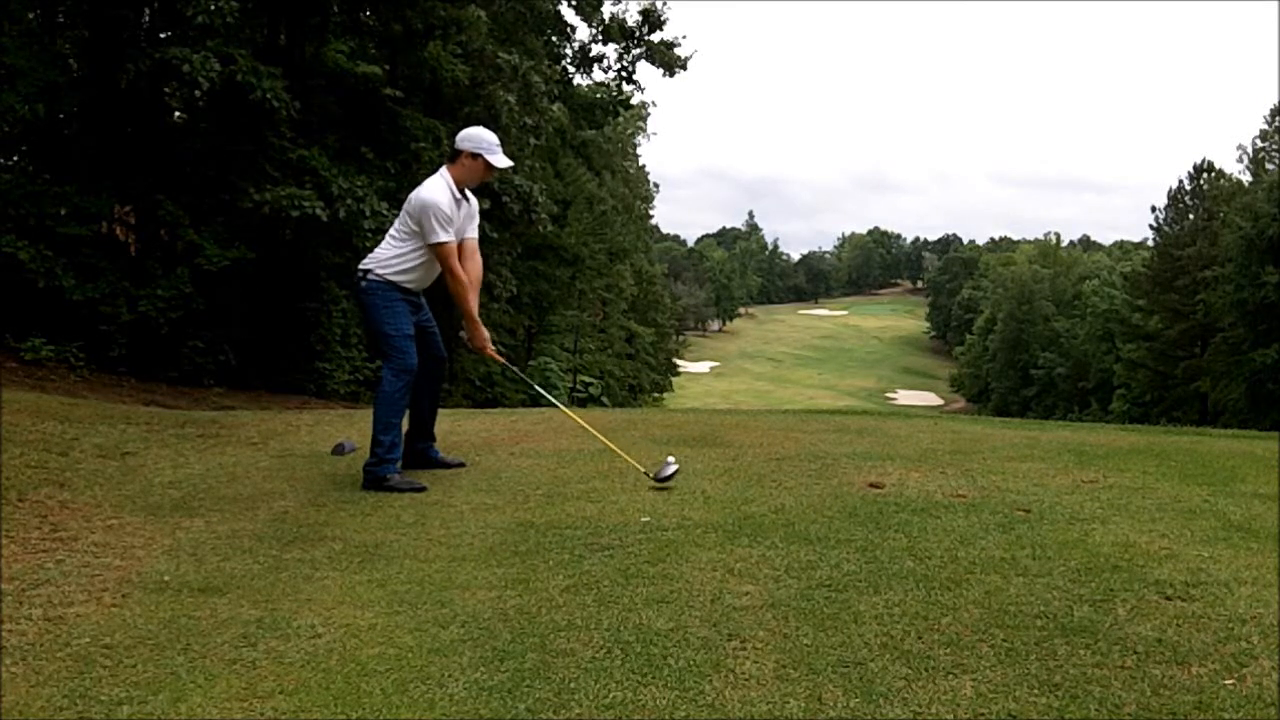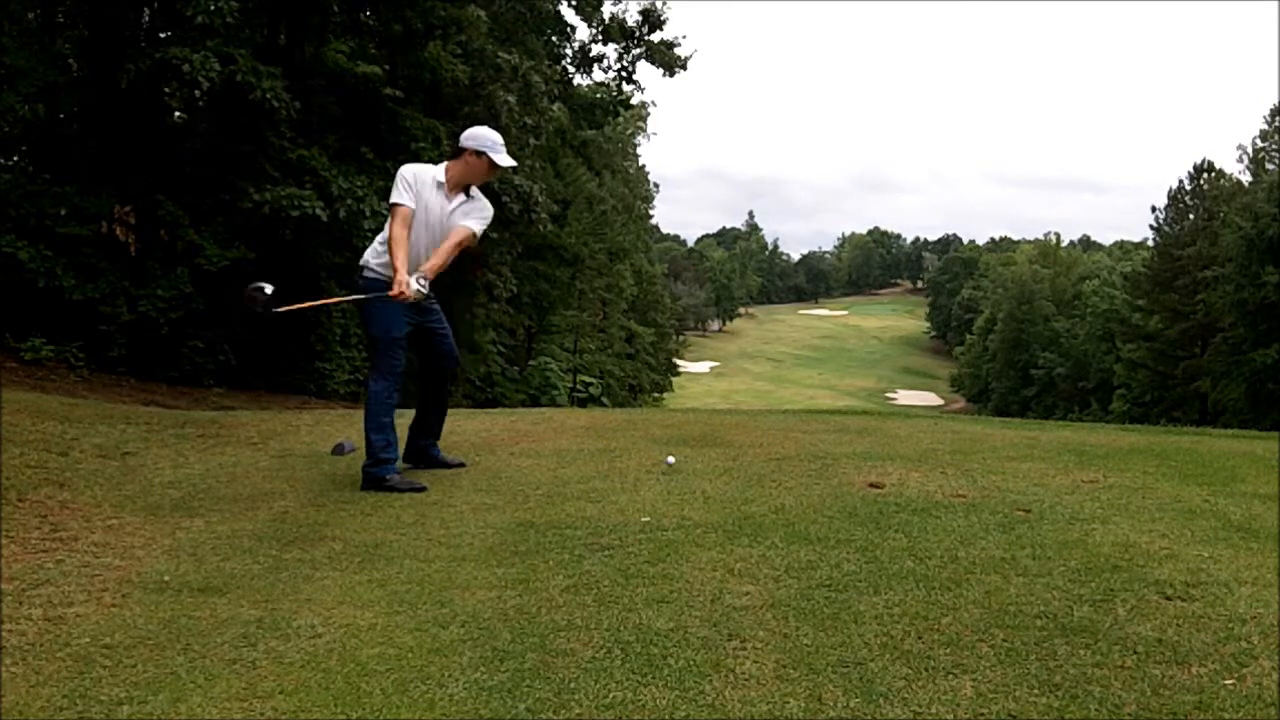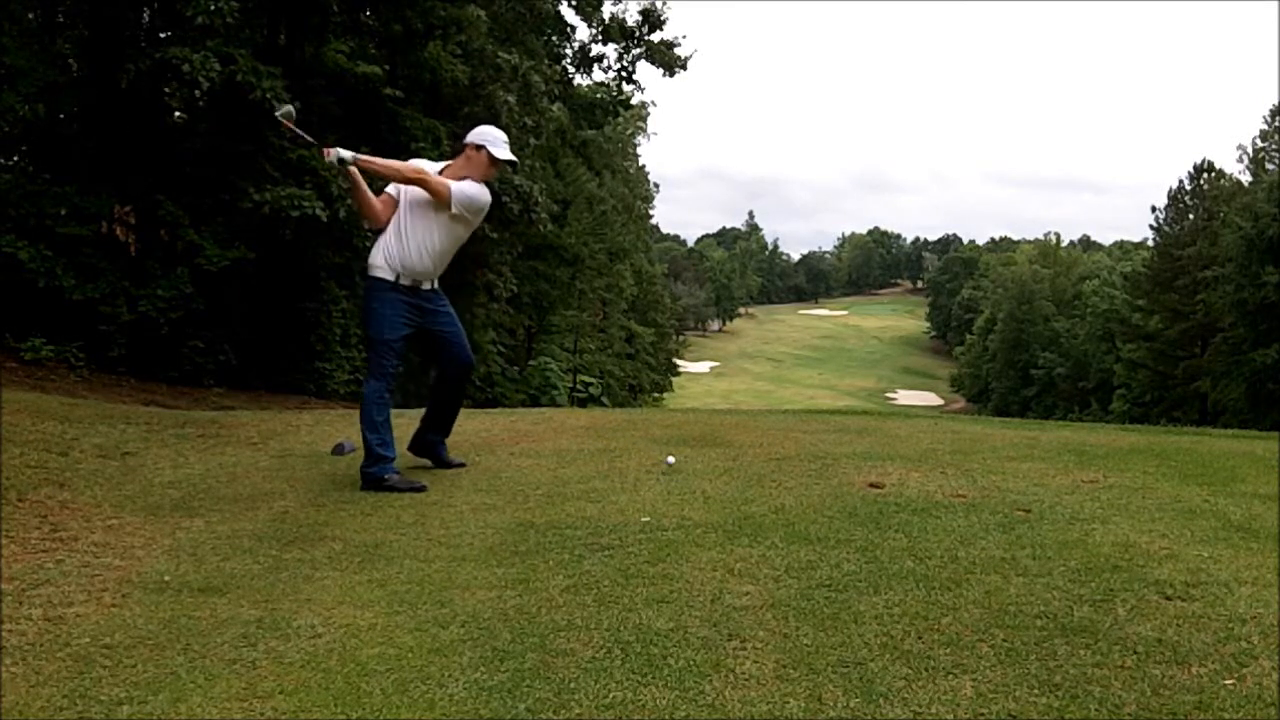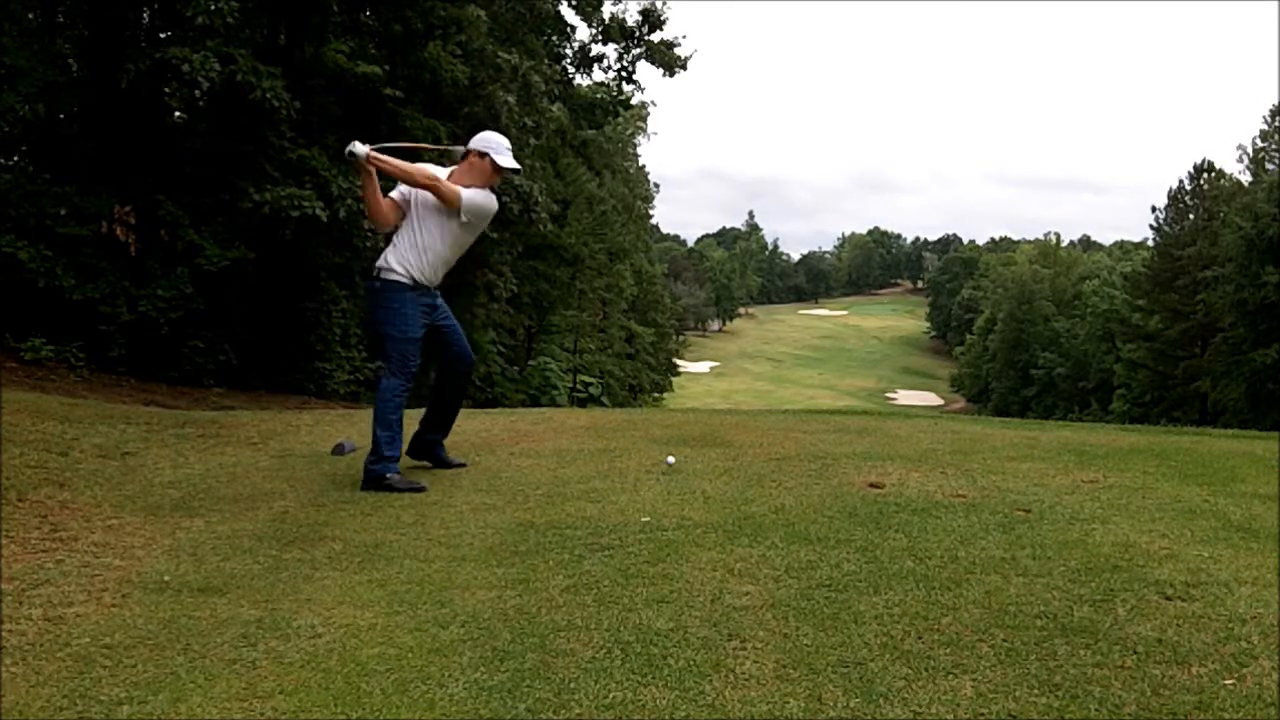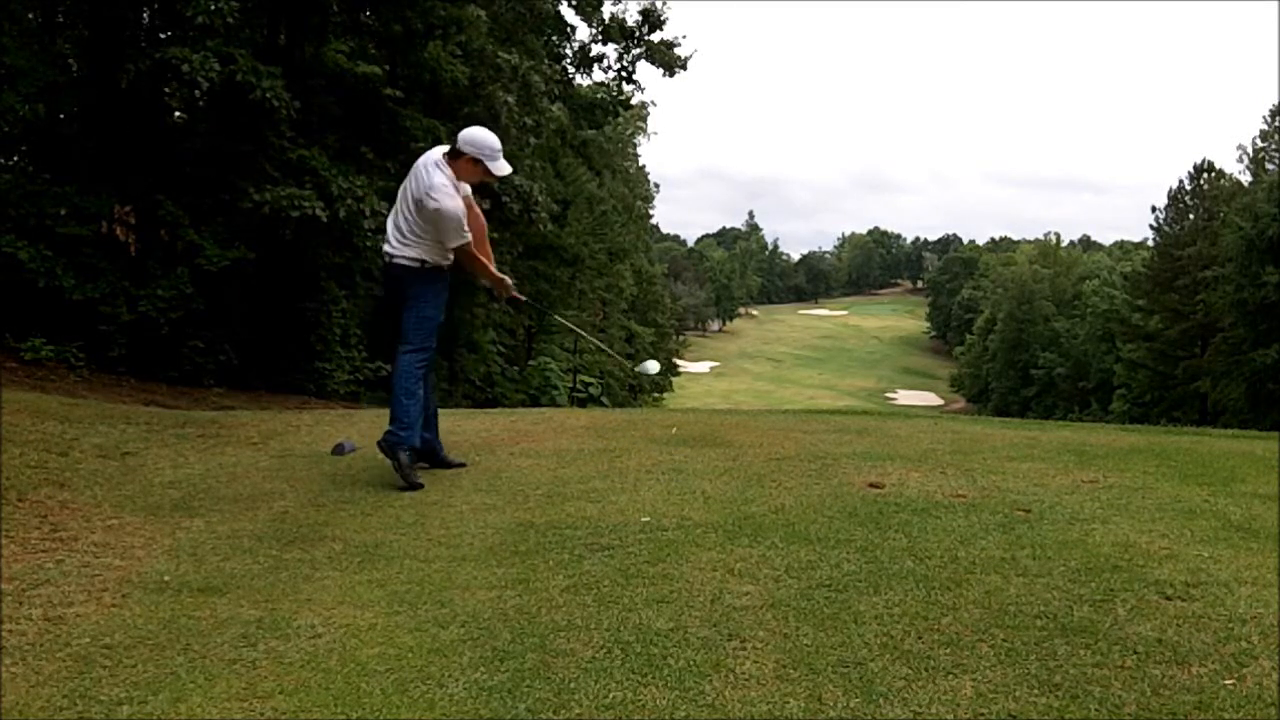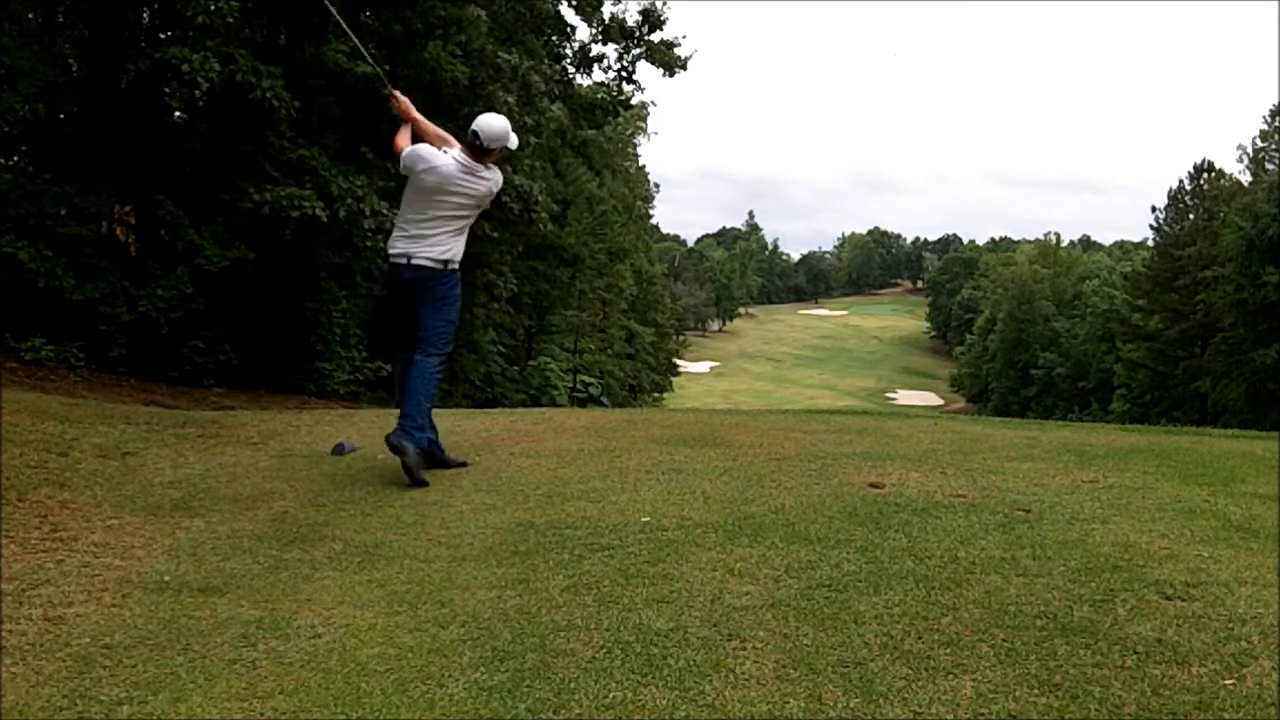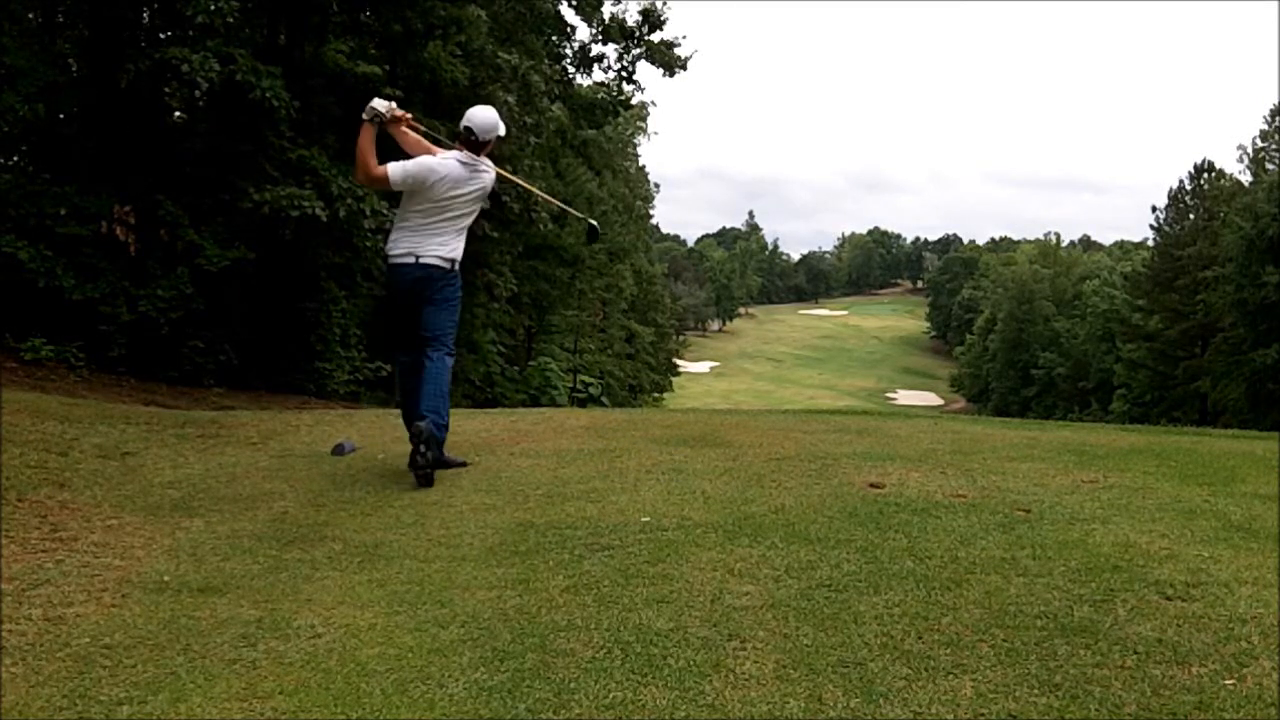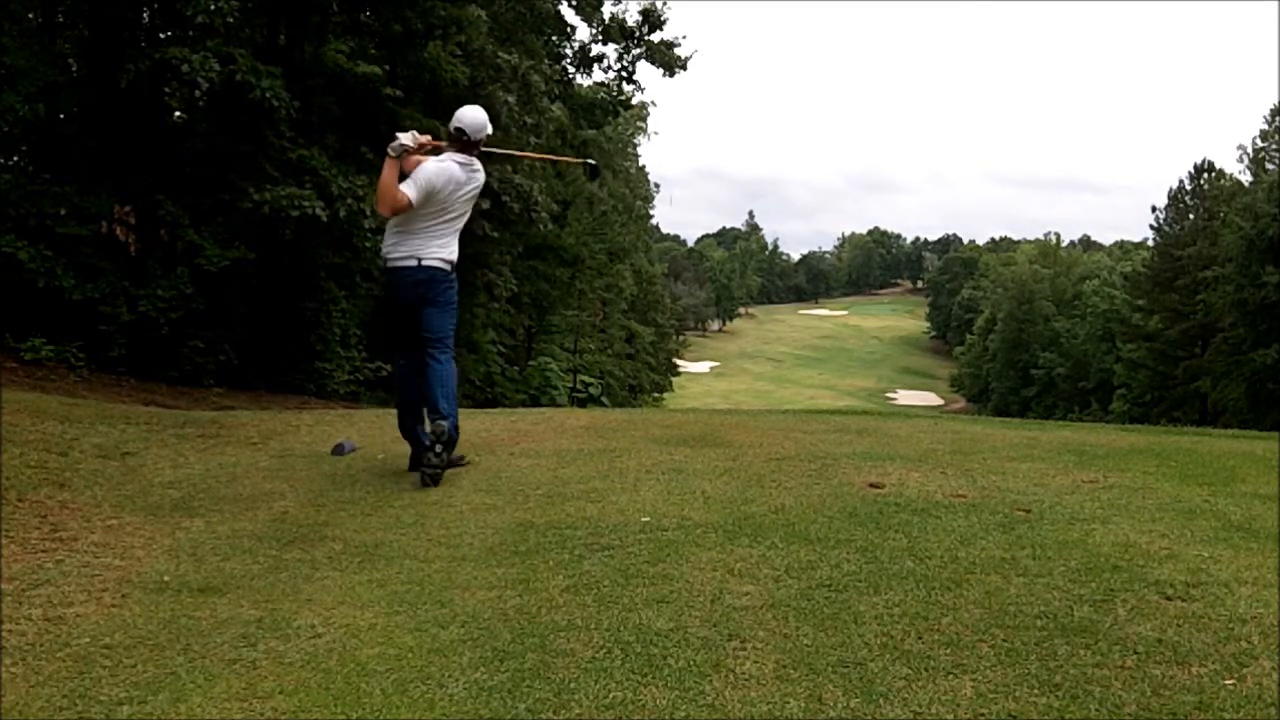
dt=0.2s
person 1, frame 1
left shoulder: (470, 205)
right shoulder: (434, 198)
left elbow: (472, 262)
right elbow: (450, 268)
left wrist: (472, 318)
right wrist: (475, 327)
left hip: (412, 291)
right hip: (383, 287)
left knee: (433, 362)
right knee: (402, 366)
left ankle: (419, 449)
right ankle: (381, 469)
person 1, frame 2
left shoulder: (480, 206)
right shoulder: (412, 175)
left elbow: (452, 244)
right elbow: (397, 228)
left wrist: (420, 278)
right wrist: (400, 275)
left hip: (422, 291)
right hip: (382, 284)
left knee: (443, 363)
right knee: (388, 370)
left ankle: (423, 447)
right ankle: (380, 469)
person 1, frame 3
left shoulder: (477, 198)
right shoulder: (414, 174)
left elbow: (417, 176)
right elbow: (379, 218)
left wrist: (358, 160)
right wrist: (354, 175)
left hip: (427, 291)
right hip: (387, 288)
left knee: (460, 363)
right knee: (382, 373)
left ankle: (429, 442)
right ankle: (377, 469)
person 1, frame 4
left shoulder: (486, 203)
right shoulder: (423, 185)
left elbow: (432, 183)
right elbow: (384, 221)
left wrist: (373, 160)
right wrist: (368, 172)
left hip: (428, 293)
right hip: (397, 288)
left knee: (460, 362)
right knee: (400, 370)
left ankle: (428, 444)
right ankle: (381, 467)
person 1, frame 5
left shoulder: (438, 155)
right shoulder: (441, 200)
left elbow: (473, 214)
right elbow: (466, 255)
left wrist: (491, 267)
right wrist: (494, 279)
left hip: (398, 267)
right hip: (423, 275)
left knee: (415, 354)
right knee: (416, 354)
left ankle: (425, 443)
right ankle: (402, 440)
person 1, frame 6
left shoulder: (425, 160)
right shoulder: (491, 181)
left elbow: (402, 143)
left wrist: (405, 112)
right wrist: (410, 111)
left hip: (400, 268)
right hip: (438, 274)
left knee: (409, 355)
right knee: (430, 355)
left ankle: (423, 443)
right ankle: (411, 437)
person 1, frame 7
left shoulder: (429, 167)
right shoulder: (487, 174)
left elbow: (367, 176)
left wrist: (371, 122)
right wrist: (402, 129)
left hip: (401, 269)
right hip: (440, 273)
left knee: (409, 356)
right knee: (438, 351)
left ankle: (423, 445)
right ankle: (430, 426)
person 1, frame 8
left shoulder: (433, 170)
right shoulder: (476, 173)
left elbow: (385, 208)
left wrist: (394, 156)
right wrist: (410, 153)
left hip: (400, 272)
right hip: (438, 273)
left knee: (407, 358)
right knee: (439, 352)
left ankle: (420, 447)
right ankle: (443, 425)
